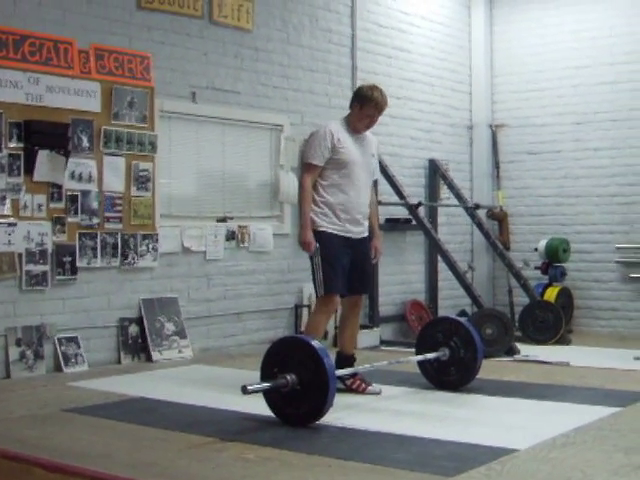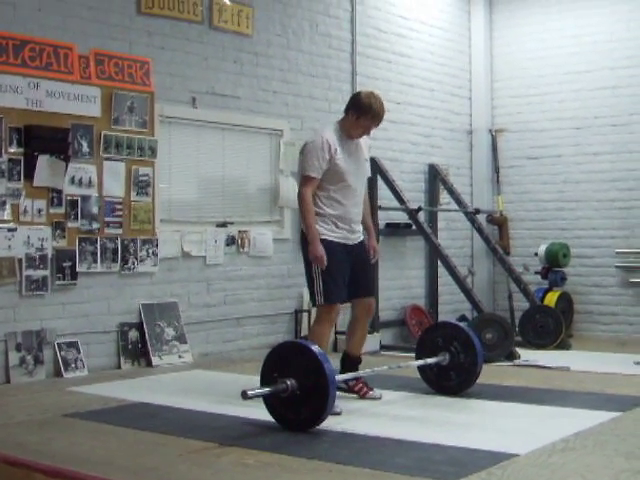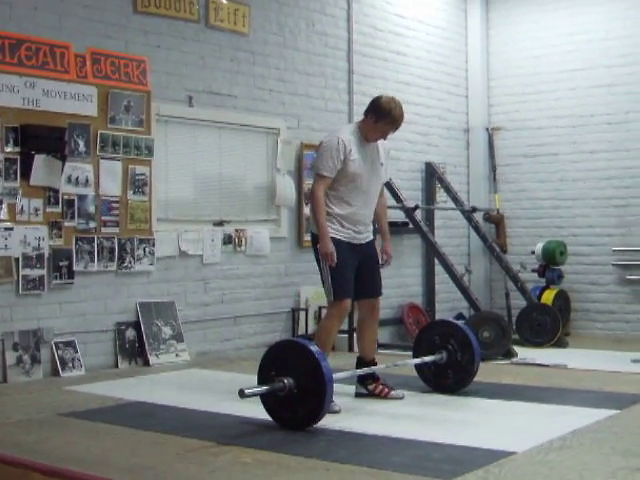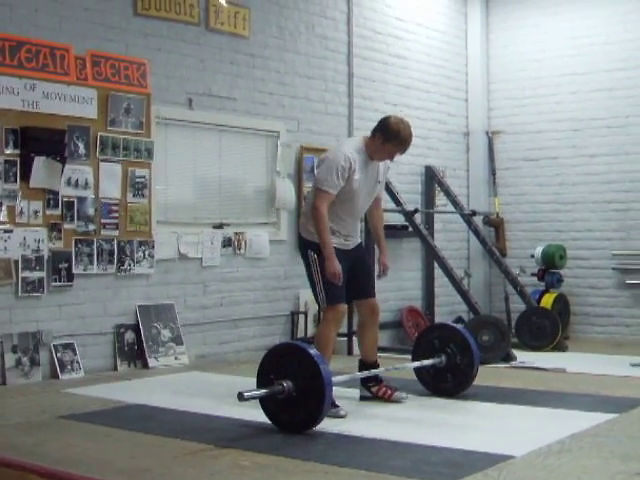
dt=0.5s
person 1, frame 1
left shoulder: (370, 142)
right shoulder: (328, 134)
right elbow: (306, 181)
left wrist: (375, 234)
right wrist: (306, 226)
left hip: (358, 234)
right hip: (329, 231)
left knee: (354, 301)
right knee: (329, 300)
left ankle: (345, 371)
person 1, frame 2
left shoulder: (361, 144)
right shoulder: (322, 143)
right elbow: (305, 193)
left wrist: (370, 234)
right wrist: (314, 241)
left hip: (354, 239)
right hip: (327, 240)
left knee: (366, 306)
right knee: (329, 309)
left ankle: (348, 374)
person 1, frame 3
left shoulder: (379, 149)
right shoulder: (338, 142)
right elbow: (317, 190)
left wrist: (385, 238)
right wrist: (324, 238)
left hip: (364, 239)
right hip: (335, 238)
left knee: (371, 307)
right knee: (341, 305)
left ankle: (367, 378)
person 1, frame 4
left shoulder: (381, 163)
right shoulder: (343, 157)
left elbow: (375, 207)
right elbow: (319, 206)
left wrist: (383, 250)
right wrist: (329, 256)
left hip: (352, 242)
right hip: (321, 242)
left knee: (370, 308)
right knee: (335, 311)
left ankle: (370, 381)
